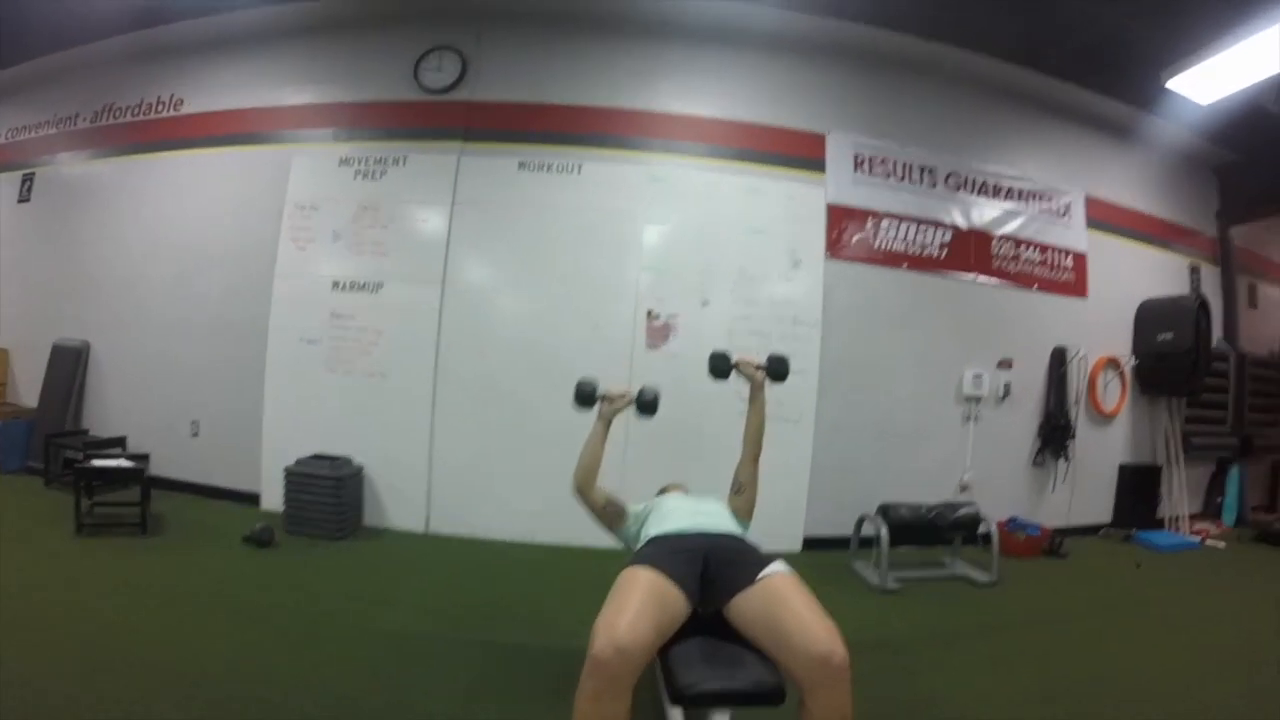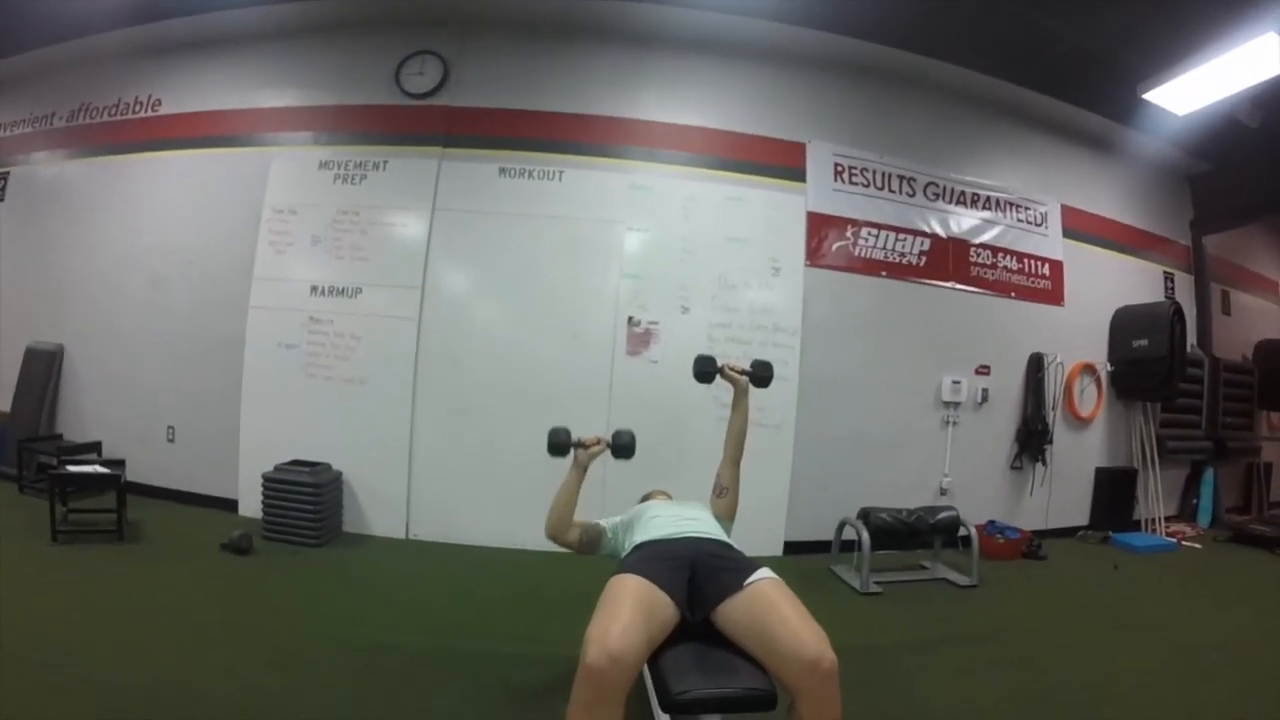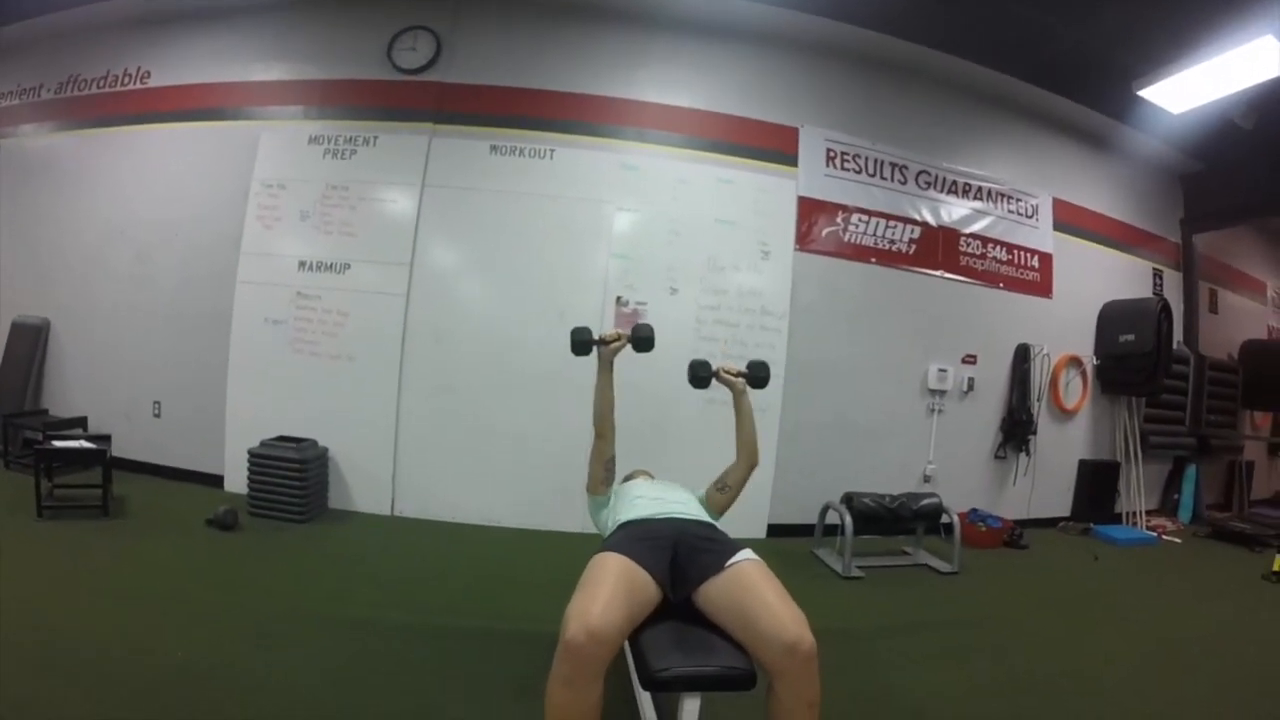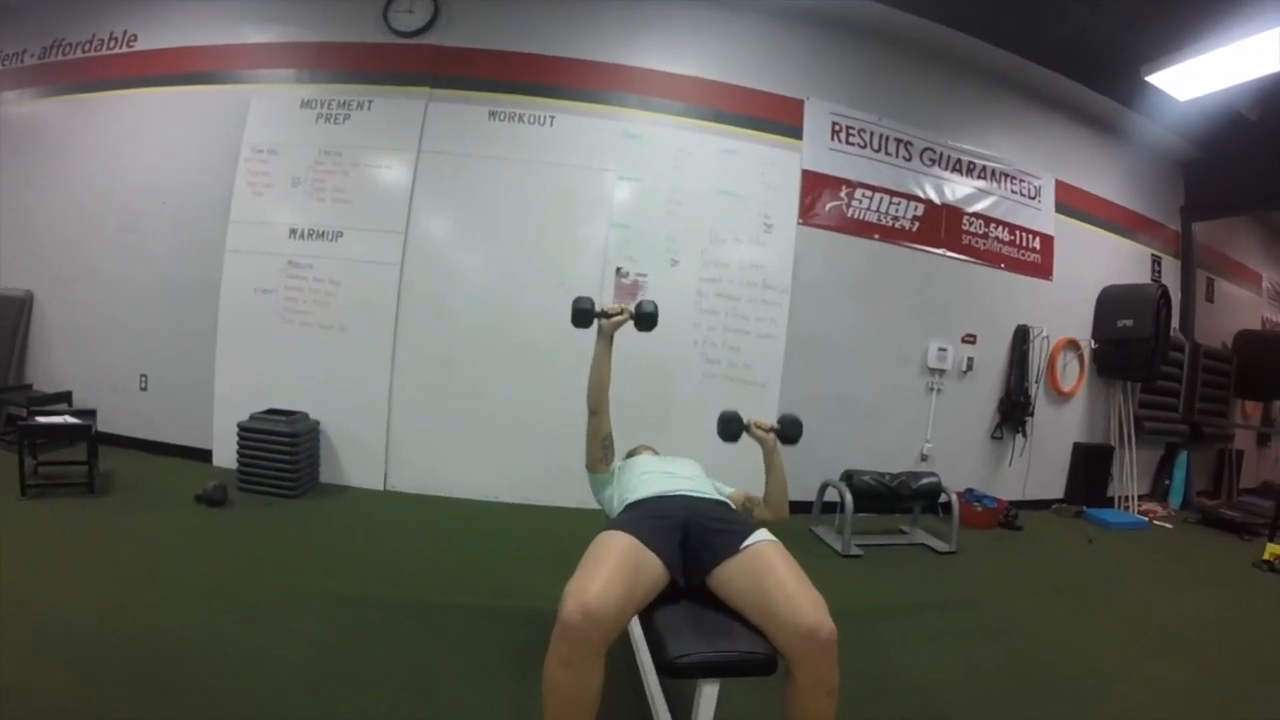
dt=1s
person 1, frame 1
left shoulder: (721, 508)
right shoulder: (644, 515)
left elbow: (749, 459)
right elbow: (585, 487)
left wrist: (756, 390)
right wrist: (604, 419)
left hip: (734, 552)
left knee: (828, 659)
right knee: (610, 653)
person 1, frame 2
left shoulder: (709, 515)
right shoulder: (625, 526)
left elbow: (731, 462)
right elbow: (558, 529)
left wrist: (741, 395)
right wrist: (580, 465)
left knee: (819, 667)
right knee: (601, 665)
person 1, frame 3
left shoulder: (693, 500)
right shoulder: (611, 502)
left elbow: (746, 462)
right elbow: (604, 435)
left wrist: (739, 397)
right wrist: (605, 364)
left hip: (704, 538)
left knee: (798, 649)
right knee: (581, 641)
person 1, frame 4
left shoulder: (698, 473)
right shoulder: (615, 478)
left elbow: (775, 509)
right elbow: (598, 413)
left wrist: (769, 448)
right wrist: (605, 338)
left hip: (716, 516)
right hip: (646, 514)
left knee: (816, 636)
right knee: (581, 619)
